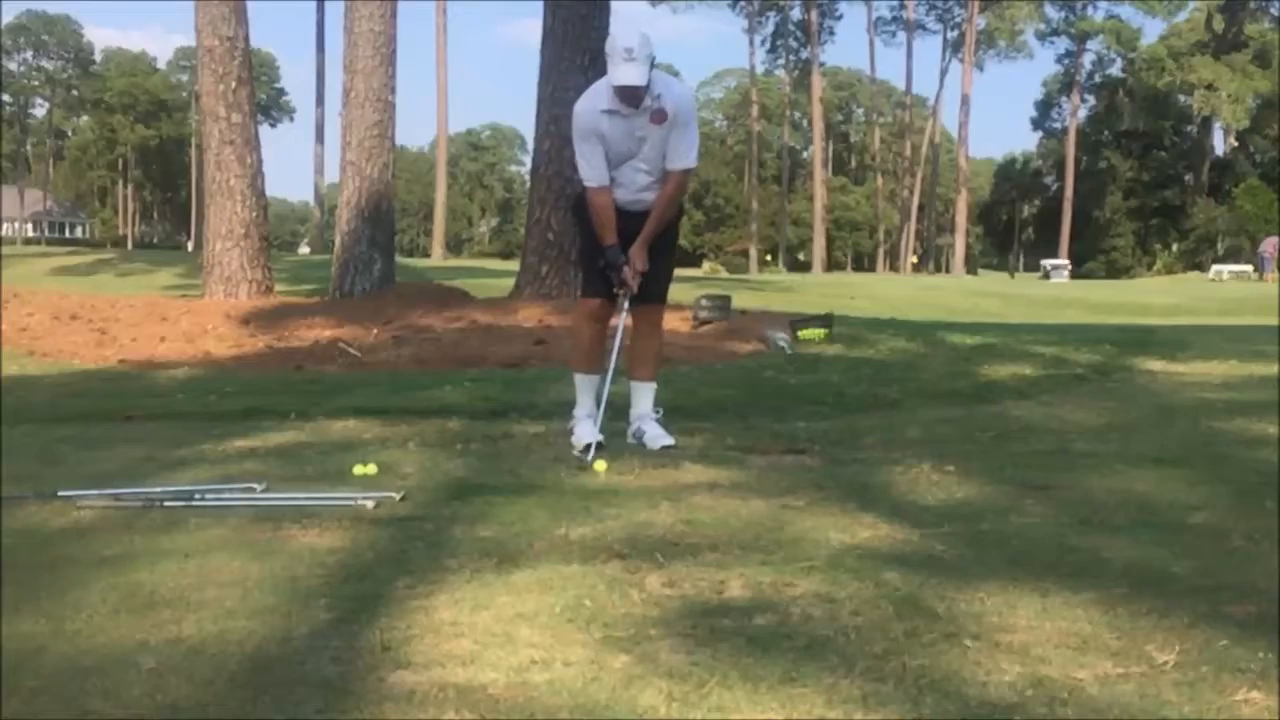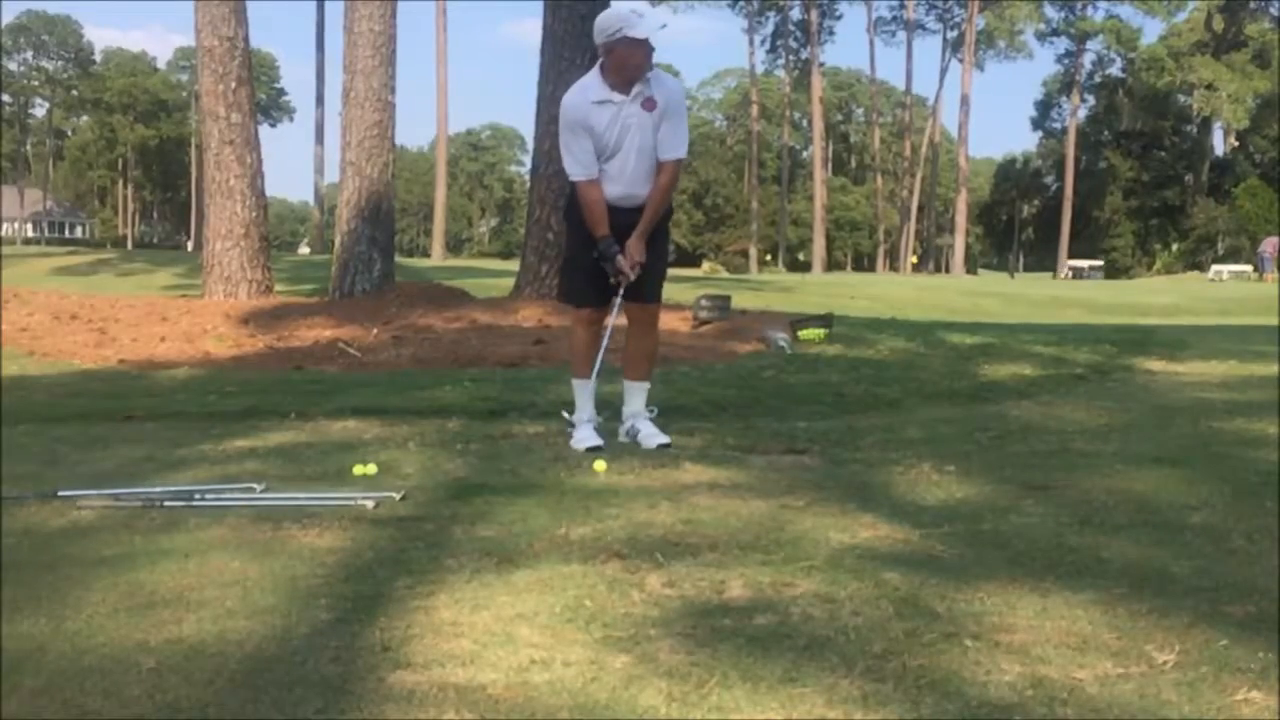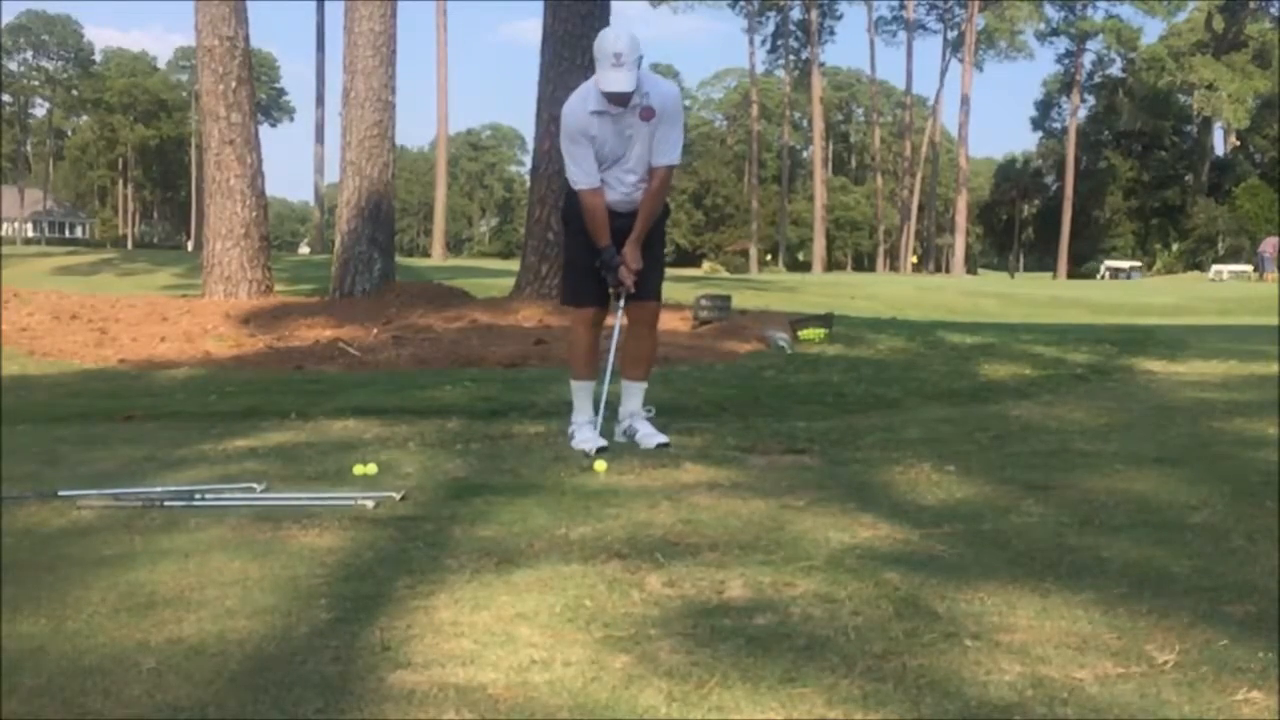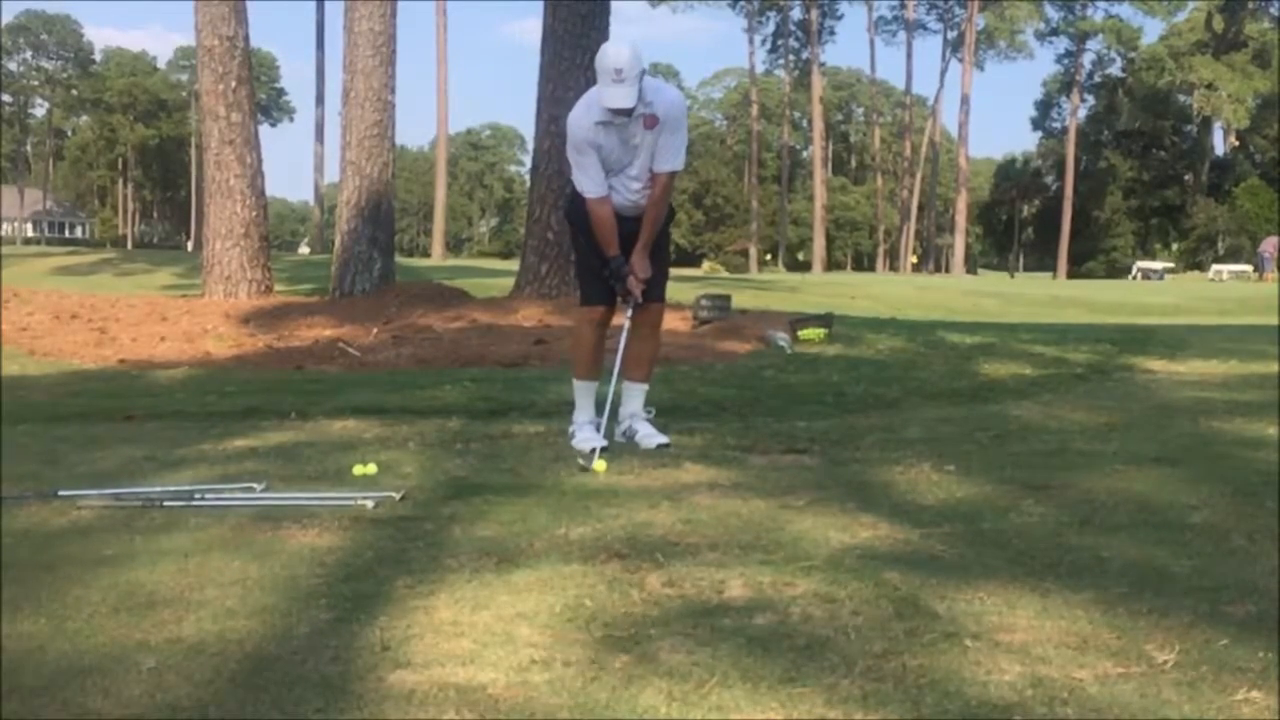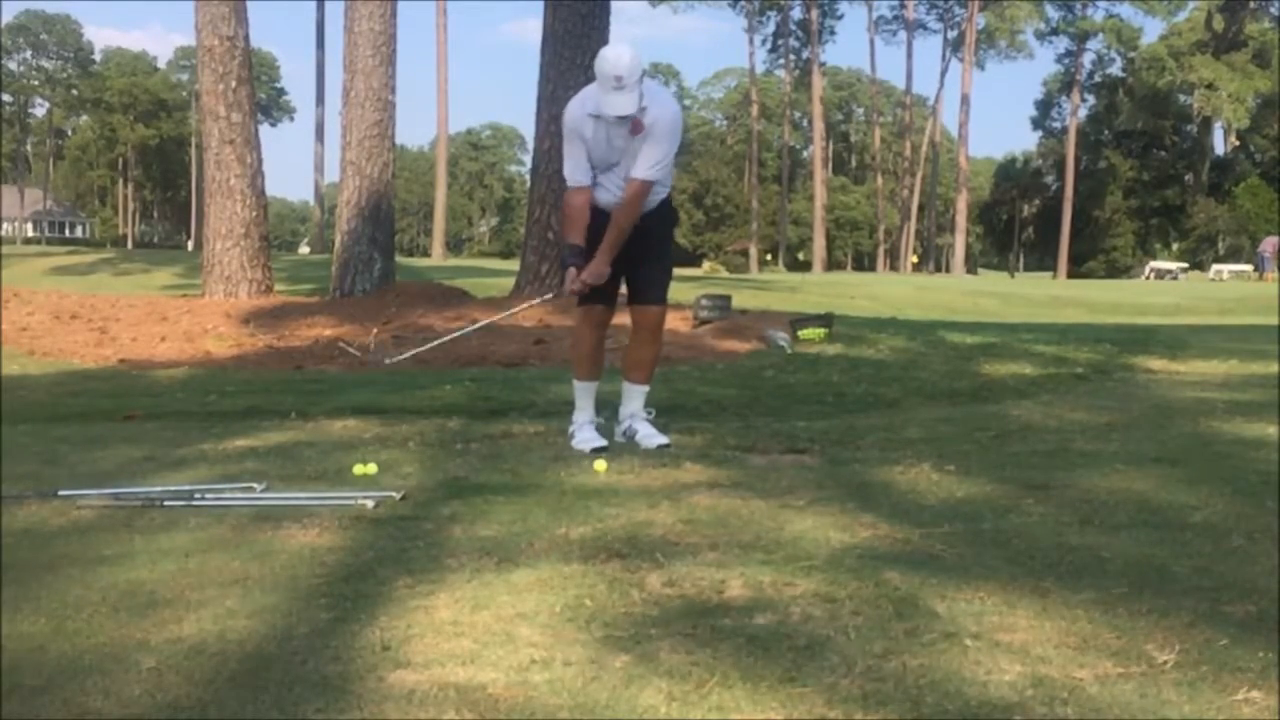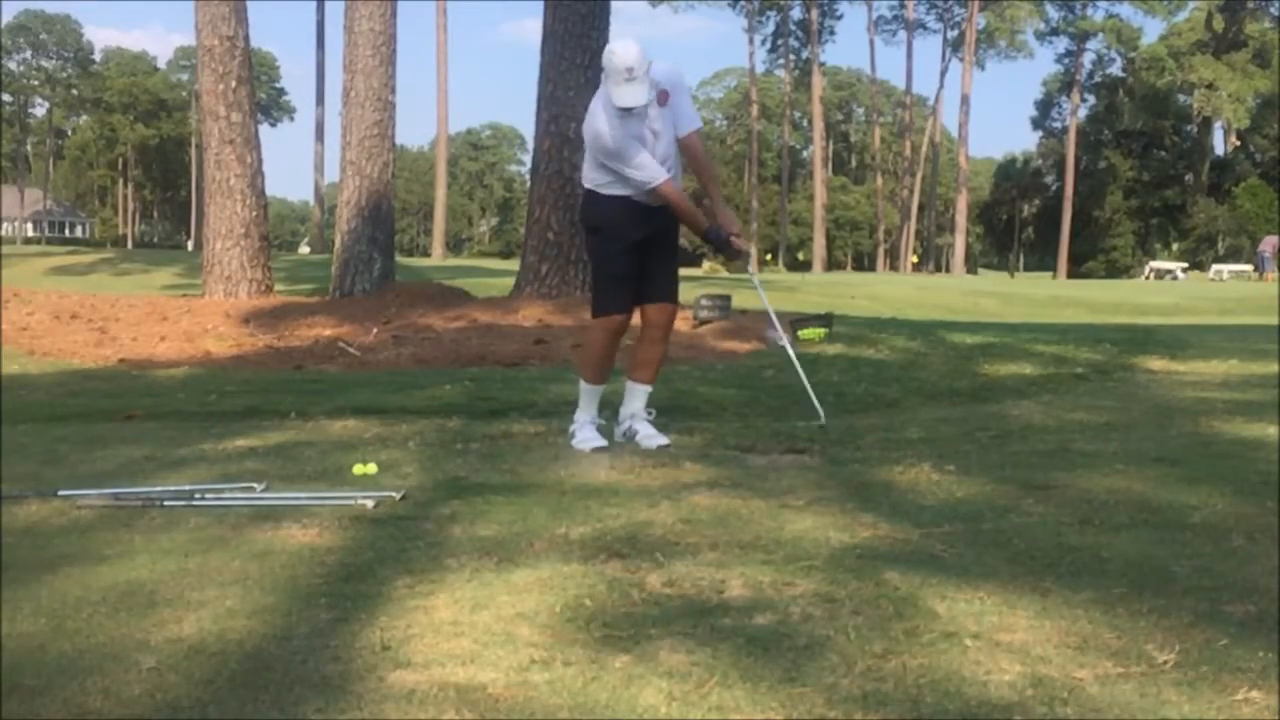
dt=0.7s
person 1, frame 1
left shoulder: (679, 99)
right shoulder: (589, 108)
left elbow: (678, 178)
right elbow: (598, 189)
left wrist: (642, 244)
right wrist: (613, 254)
left hip: (657, 214)
right hip: (603, 214)
left knee: (649, 314)
right knee: (593, 309)
left ankle: (643, 417)
right ankle: (584, 414)
person 1, frame 2
left shoulder: (668, 91)
right shoulder: (577, 102)
left elbow: (670, 168)
right elbow: (586, 182)
left wrist: (640, 237)
right wrist: (607, 248)
left hip: (649, 213)
right hip: (593, 214)
left knee: (645, 316)
right knee: (588, 316)
left ankle: (635, 416)
right ankle: (584, 418)
person 1, frame 3
left shoulder: (665, 97)
right shoulder: (576, 110)
left elbow: (660, 176)
right elbow: (589, 190)
left wrist: (635, 244)
right wrist: (609, 256)
left hip: (644, 214)
right hip: (590, 216)
left knee: (646, 314)
right knee: (587, 314)
left ankle: (632, 415)
right ankle: (583, 419)
person 1, frame 4
left shoulder: (670, 103)
right shoulder: (581, 120)
left elbow: (662, 183)
right elbow: (597, 199)
left wrist: (641, 253)
right wrist: (618, 265)
left hip: (649, 215)
right hip: (595, 216)
left knee: (650, 312)
right knee: (595, 312)
left ankle: (632, 416)
right ankle: (583, 419)
person 1, frame 5
left shoulder: (664, 113)
right shoulder: (578, 112)
left elbow: (636, 193)
right elbow: (578, 189)
left wrist: (603, 260)
right wrist: (573, 253)
left hip: (650, 218)
right hip: (598, 215)
left knee: (651, 317)
right knee: (593, 313)
left ankle: (632, 416)
right ankle: (583, 419)
person 1, frame 6
left shoulder: (668, 78)
right shoulder: (603, 124)
left elbow: (692, 146)
right elbow: (665, 188)
left wrist: (721, 208)
right wrist: (713, 236)
left hip: (661, 211)
right hip: (613, 214)
left knee: (661, 315)
right knee: (613, 318)
left ankle: (633, 416)
right ankle: (584, 418)
